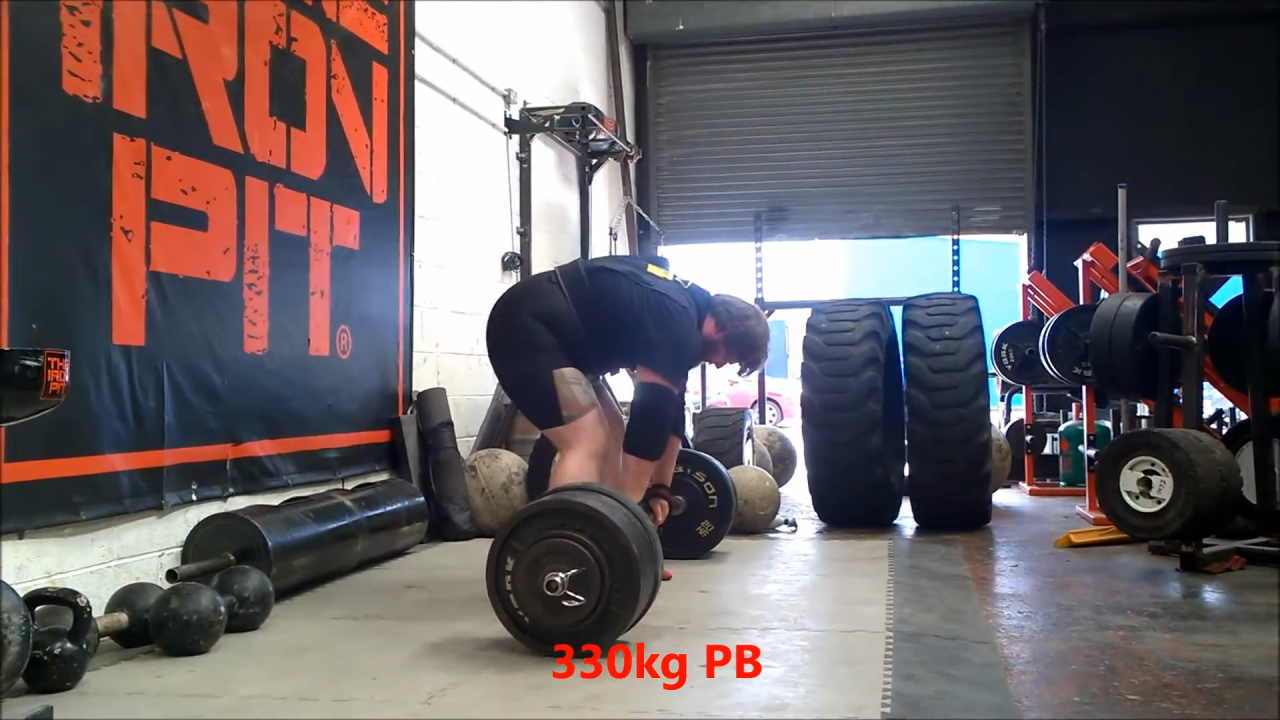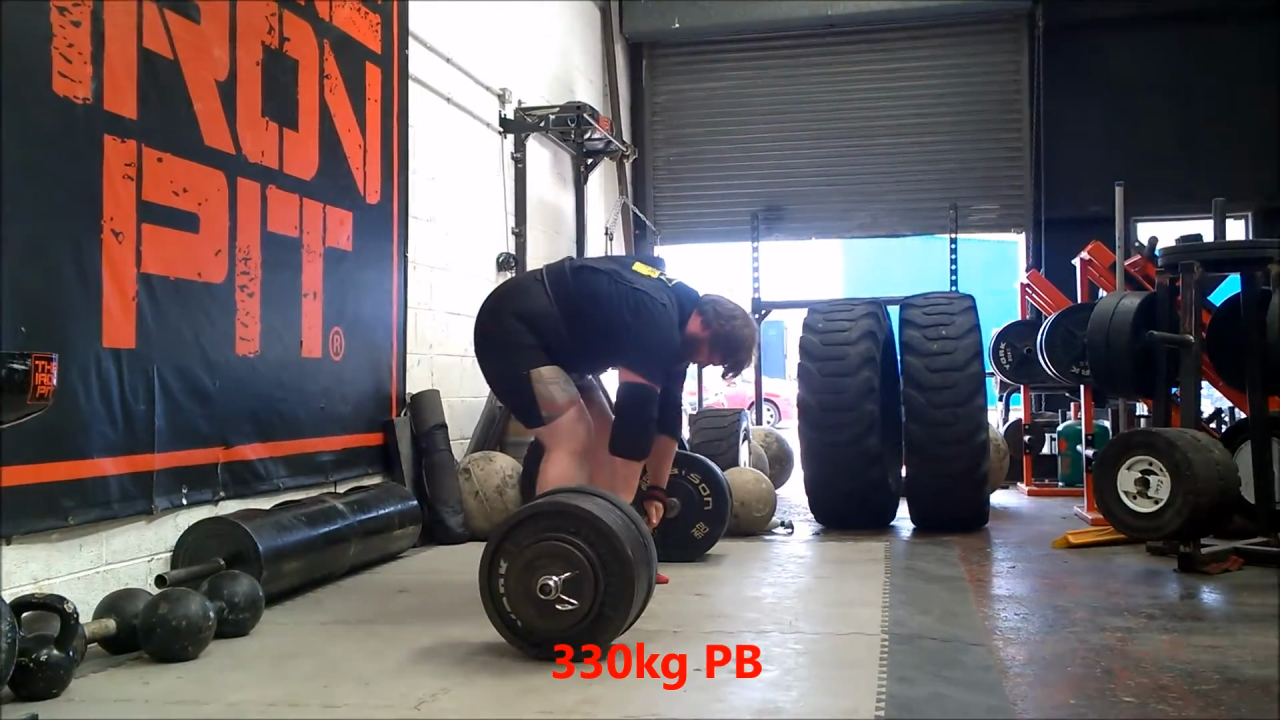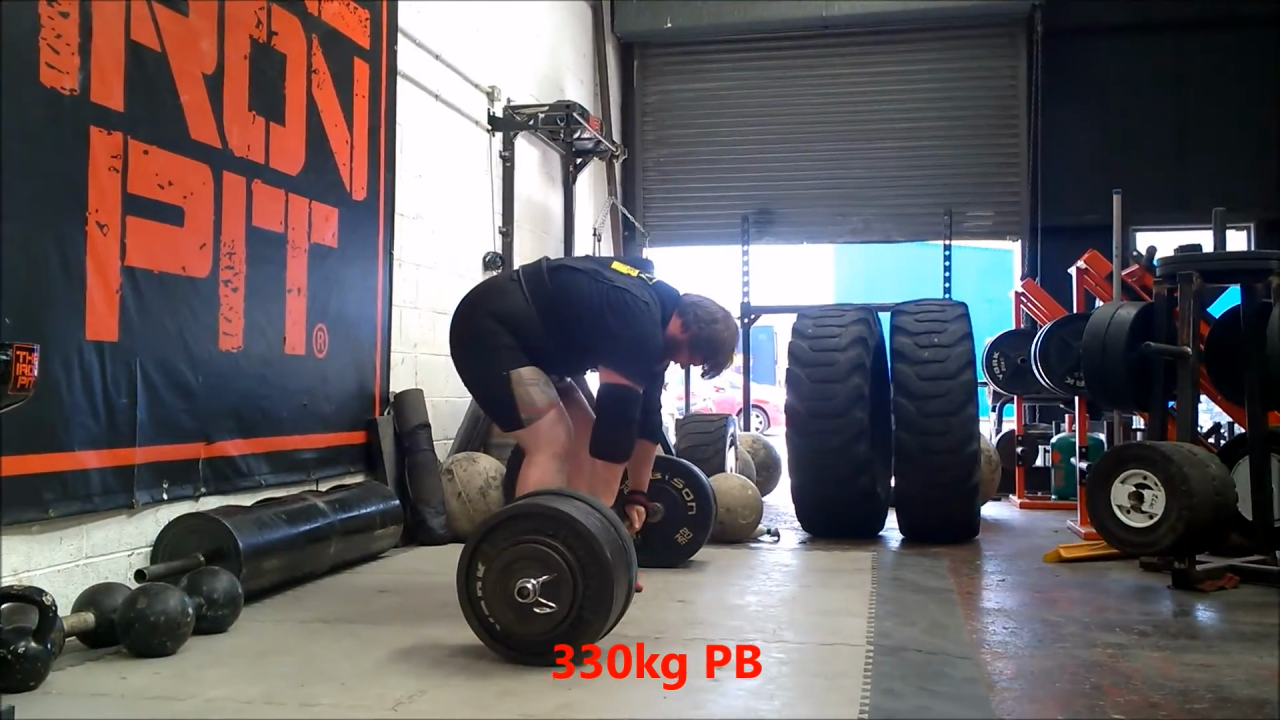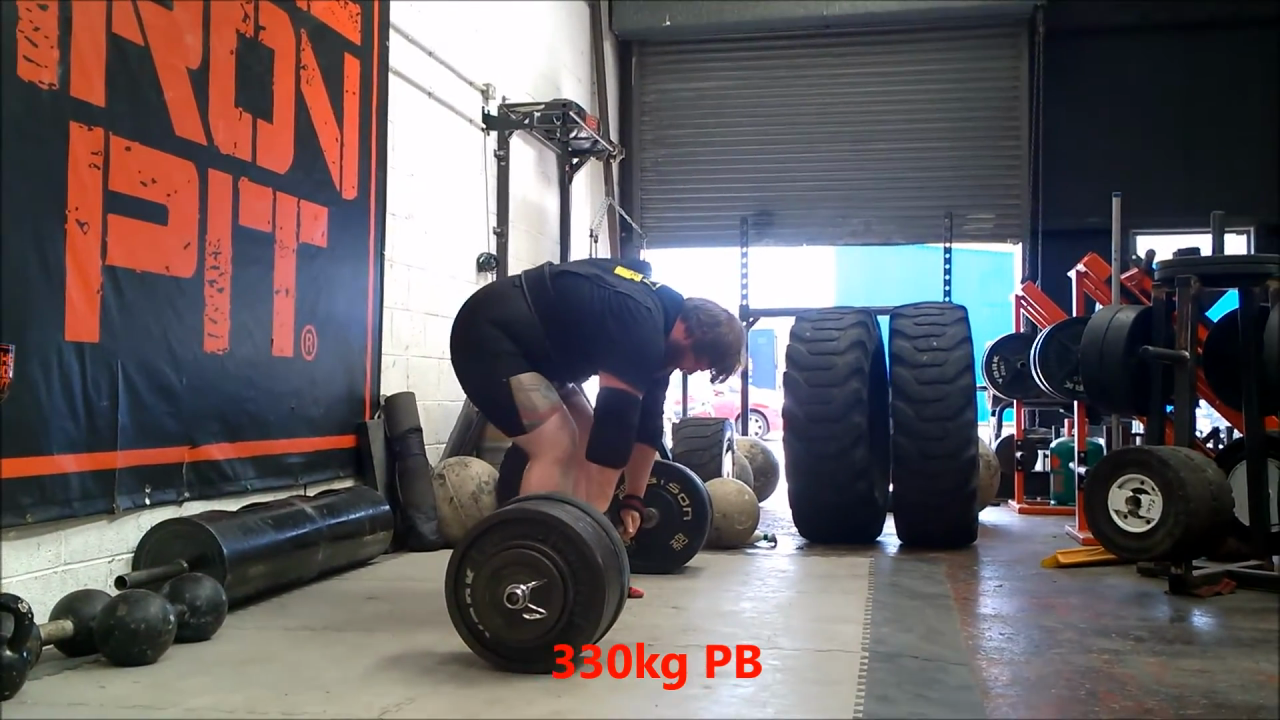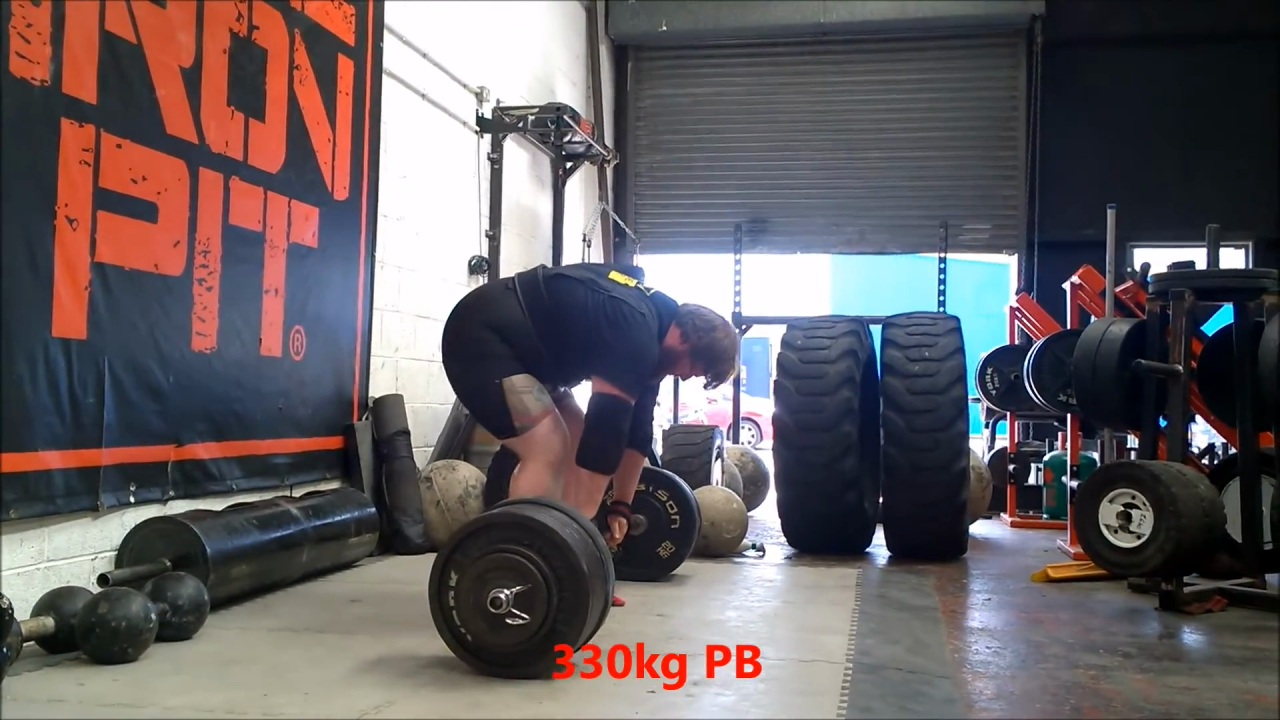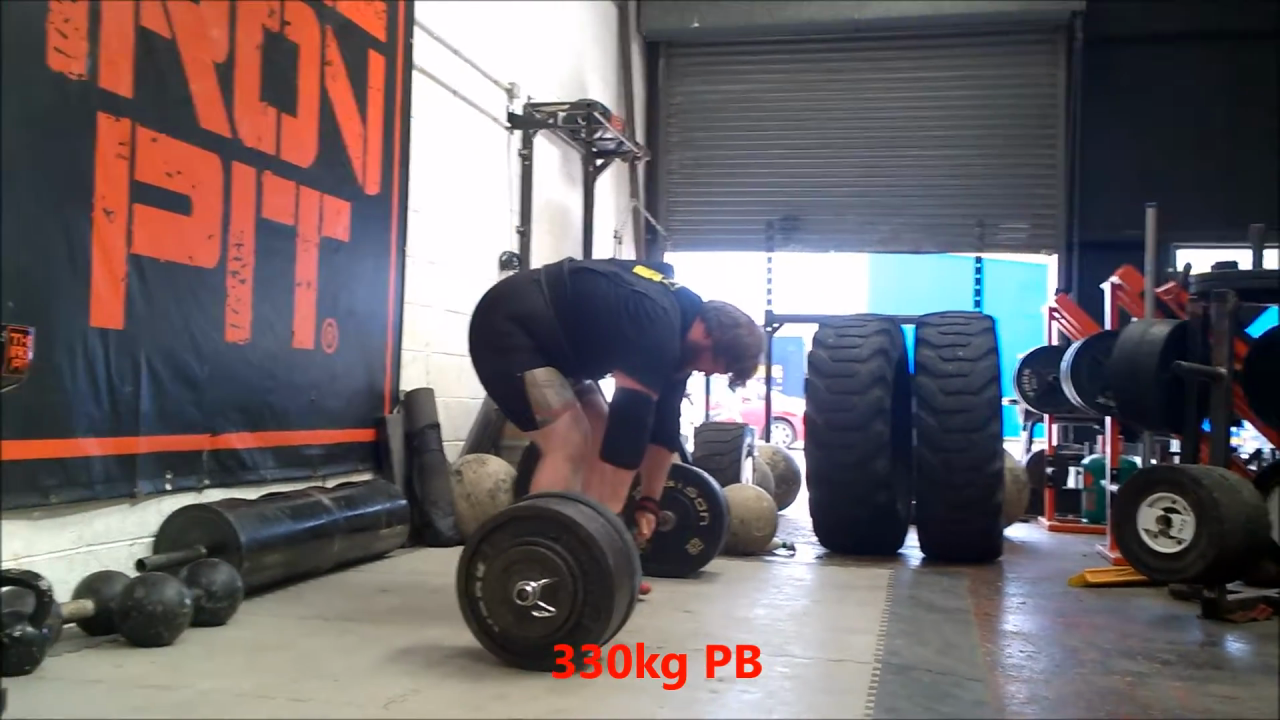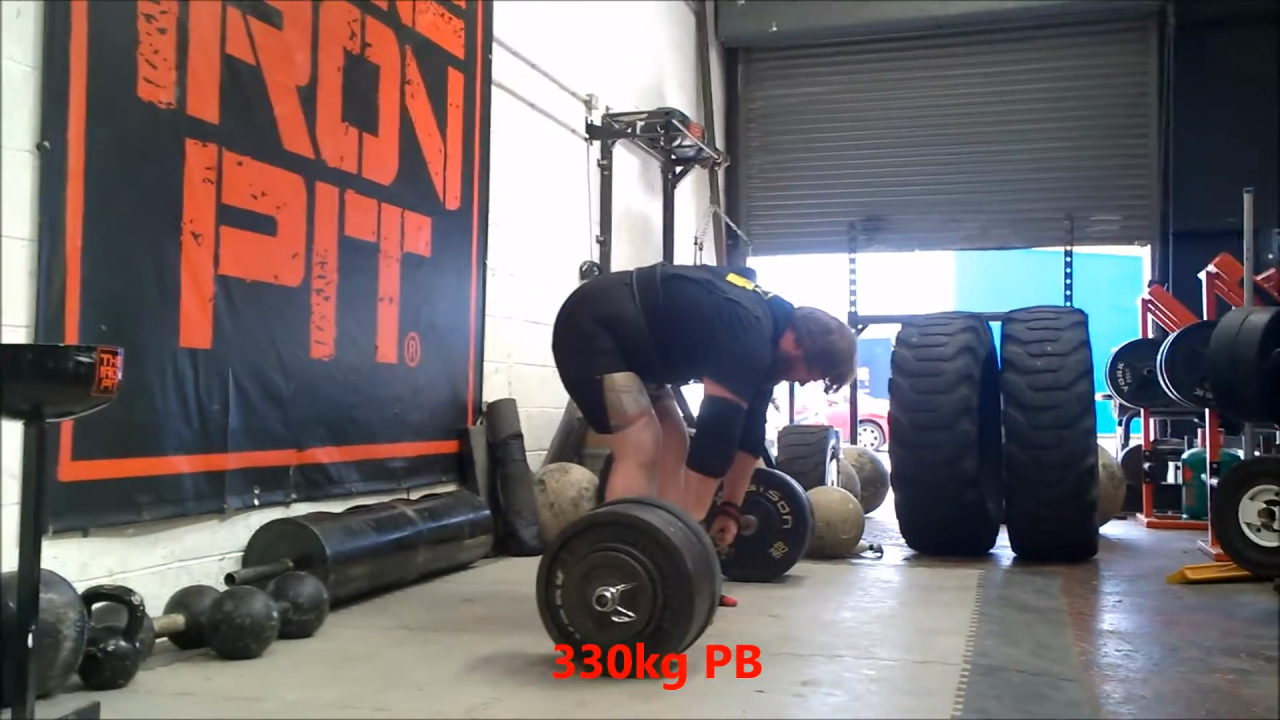
dt=0.3s
person 1, frame 1
left shoulder: (687, 313)
right shoulder: (675, 324)
left elbow: (669, 408)
right elbow: (652, 415)
left wrist: (661, 490)
left hip: (547, 329)
right hip: (526, 328)
left knee: (612, 437)
right knee: (588, 443)
person 1, frame 2
left shoulder: (676, 316)
right shoulder: (656, 322)
left elbow: (666, 409)
right elbow: (636, 414)
left wrist: (656, 492)
left hip: (550, 337)
right hip: (512, 327)
left knee: (603, 438)
right knee: (572, 441)
person 1, frame 3
left shoulder: (654, 321)
right shoulder: (637, 321)
left elbow: (646, 412)
right elbow: (617, 417)
left wrist: (637, 495)
left hip: (527, 342)
right hip: (488, 329)
left knee: (582, 441)
right knee: (552, 445)
person 1, frame 4
left shoulder: (661, 323)
right shoulder: (640, 327)
left elbow: (647, 417)
right elbow: (615, 420)
left wrist: (633, 500)
left hip: (529, 343)
right hip: (490, 334)
left knee: (584, 444)
right knee: (556, 449)
person 1, frame 5
left shoulder: (653, 327)
right shoulder: (633, 333)
left elbow: (636, 424)
right elbow: (607, 425)
left wrist: (621, 506)
left hip: (520, 345)
right hip: (482, 335)
left knee: (575, 446)
right knee: (547, 451)
person 1, frame 6
left shoulder: (678, 327)
right shoulder: (656, 327)
left elbow: (664, 419)
right elbow: (630, 419)
left wrist: (649, 502)
left hip: (548, 338)
right hip: (509, 327)
left knee: (599, 441)
right knee: (568, 446)
person 1, frame 7
left shoulder: (767, 333)
right shoulder: (747, 336)
left elbow: (749, 427)
right elbow: (717, 428)
left wrist: (731, 508)
left hip: (629, 341)
right hip: (593, 329)
left knee: (674, 450)
right knee: (641, 452)
